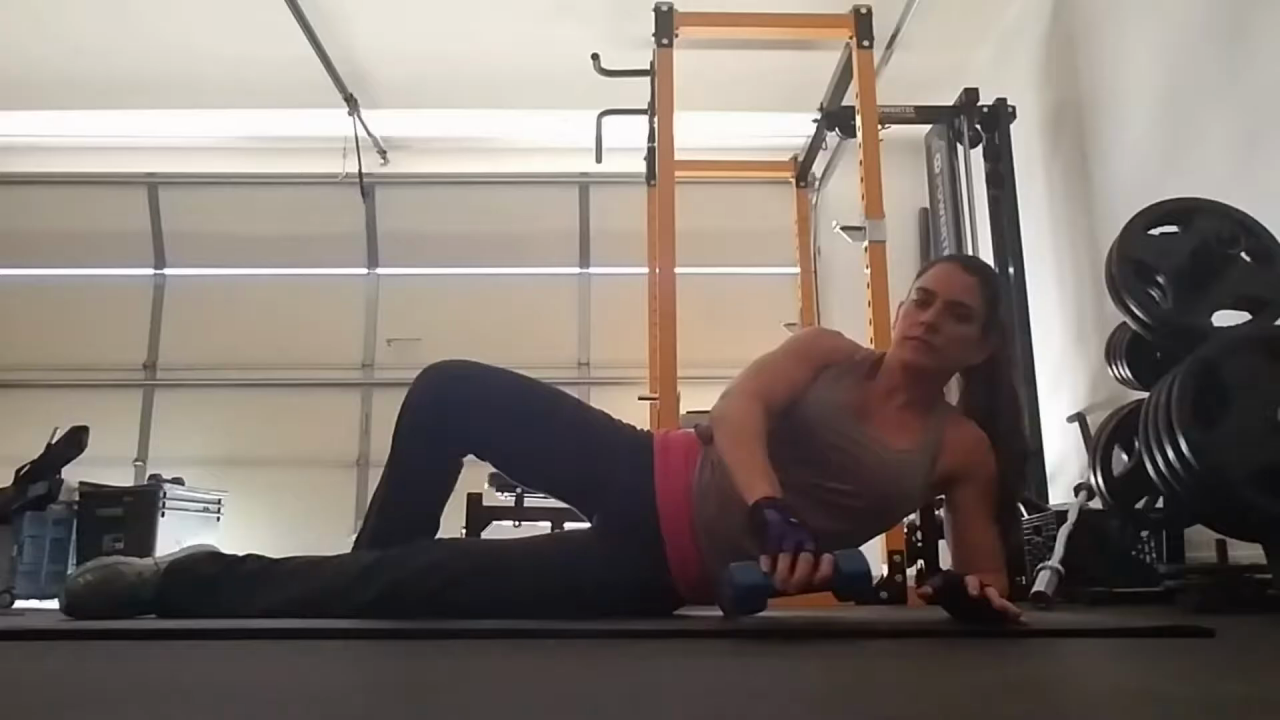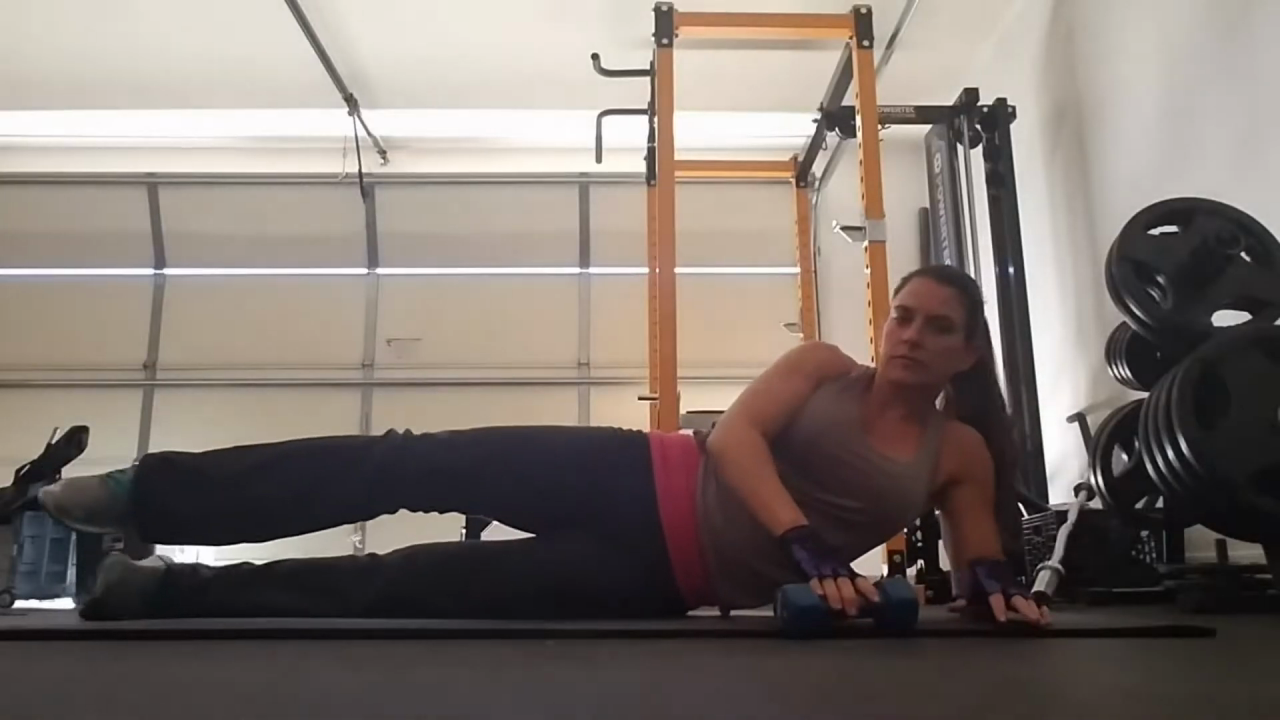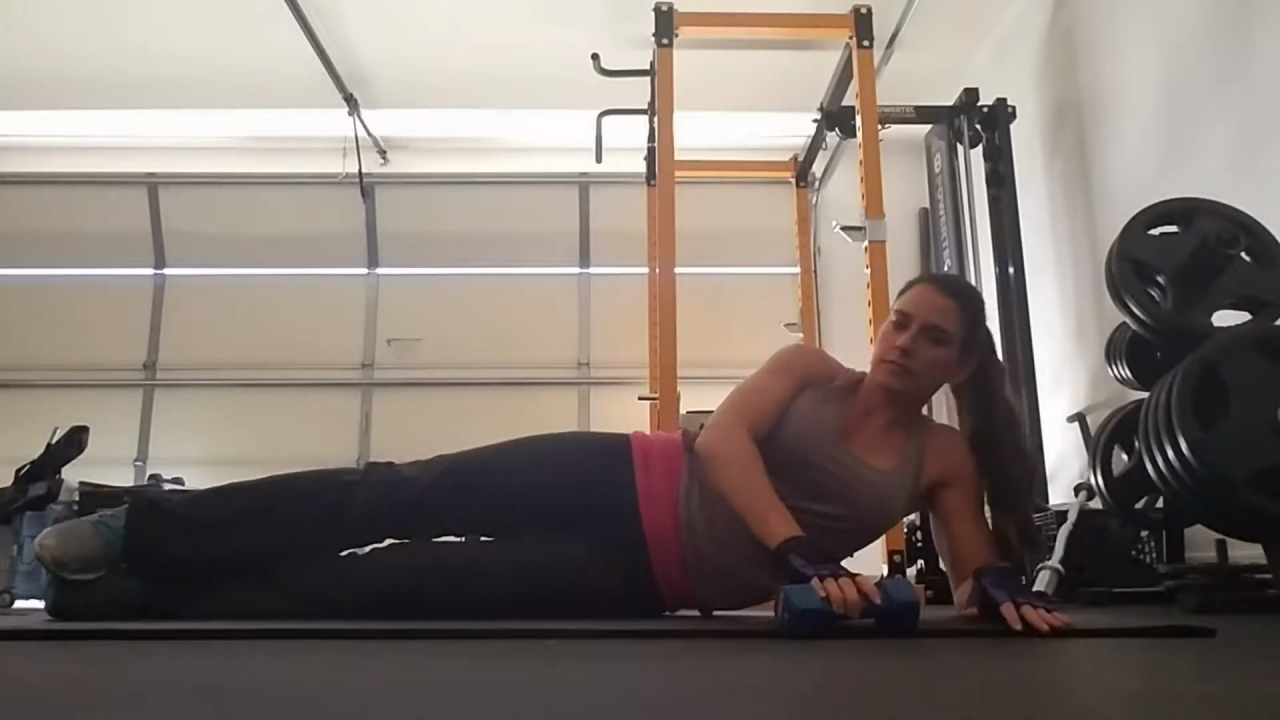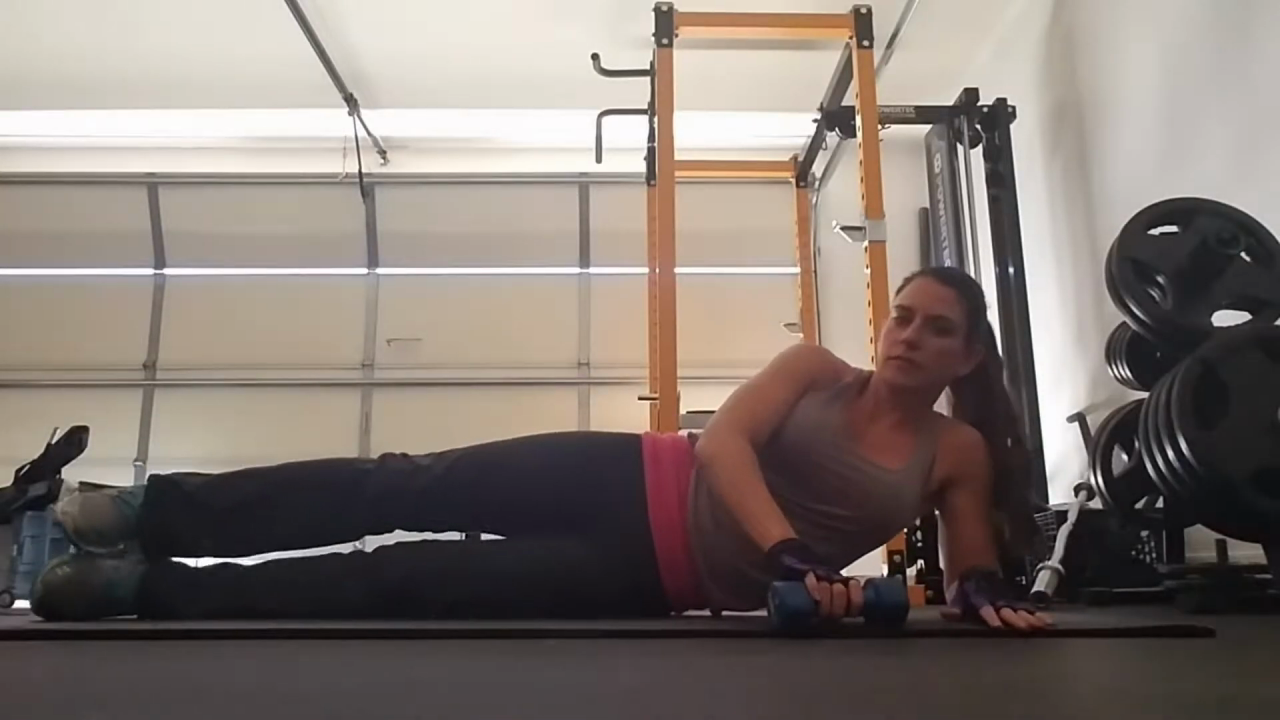
dt=1s
person 1, frame 1
left shoulder: (965, 451)
right shoulder: (827, 352)
left elbow: (981, 575)
right elbow: (737, 407)
left wrist: (981, 592)
right wrist: (771, 508)
left hip: (665, 575)
right hip: (647, 478)
left knee: (430, 583)
right knee: (450, 391)
left ankle: (188, 587)
right ankle: (370, 571)
person 1, frame 2
left shoulder: (961, 455)
right shoulder: (825, 365)
left elbow: (980, 567)
right elbow: (734, 434)
left wrist: (995, 584)
right wrist: (804, 543)
left hip: (663, 583)
right hip: (642, 483)
left knee: (418, 584)
right knee: (414, 465)
left ankle: (166, 591)
right ankle: (146, 492)
person 1, frame 3
left shoulder: (945, 461)
right shoulder: (810, 368)
left elbow: (972, 573)
right elbow: (721, 437)
left wrist: (1000, 588)
right wrist: (798, 554)
left hip: (647, 581)
right hip: (624, 482)
left knee: (406, 584)
right knee: (403, 496)
left ankle: (145, 597)
right ankle: (139, 533)
person 1, frame 4
left shoulder: (958, 454)
right shoulder: (817, 369)
left elbow: (972, 575)
right elbow: (723, 442)
left wrist: (985, 596)
right wrist: (789, 554)
left hip: (653, 581)
right hip: (634, 482)
left knee: (407, 580)
right knee: (410, 487)
left ankle: (154, 589)
right ankle: (154, 512)
